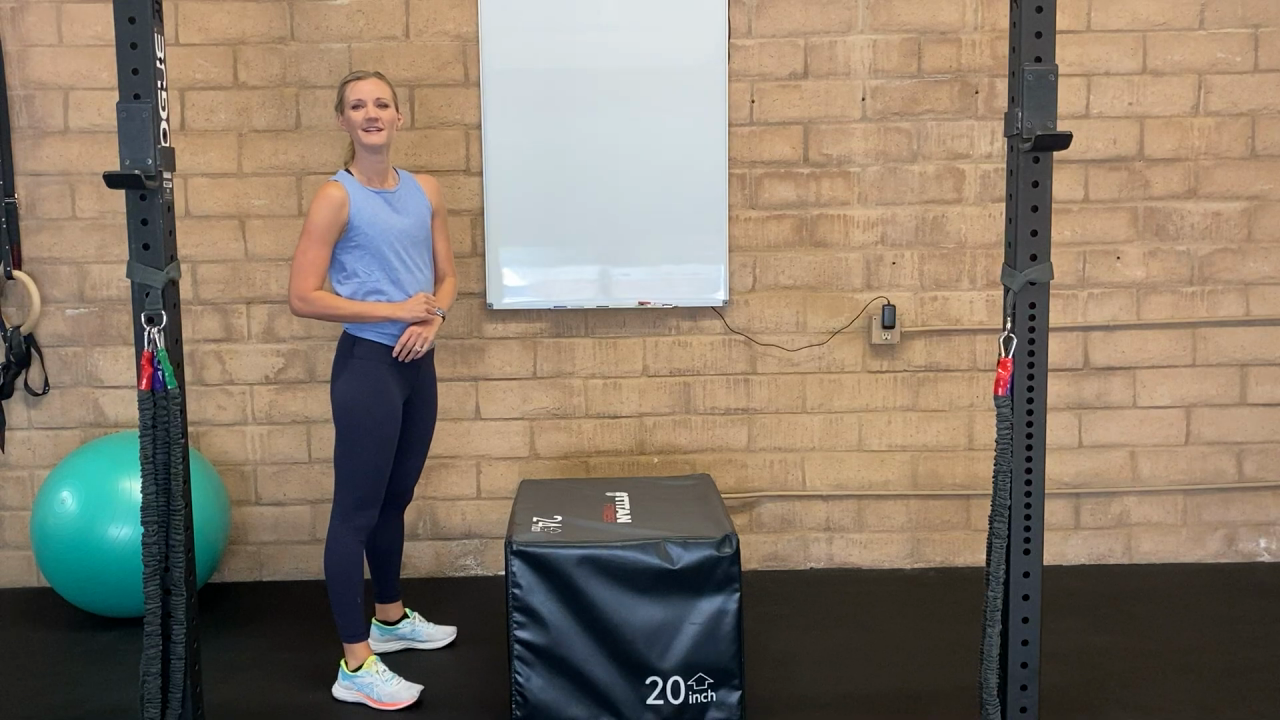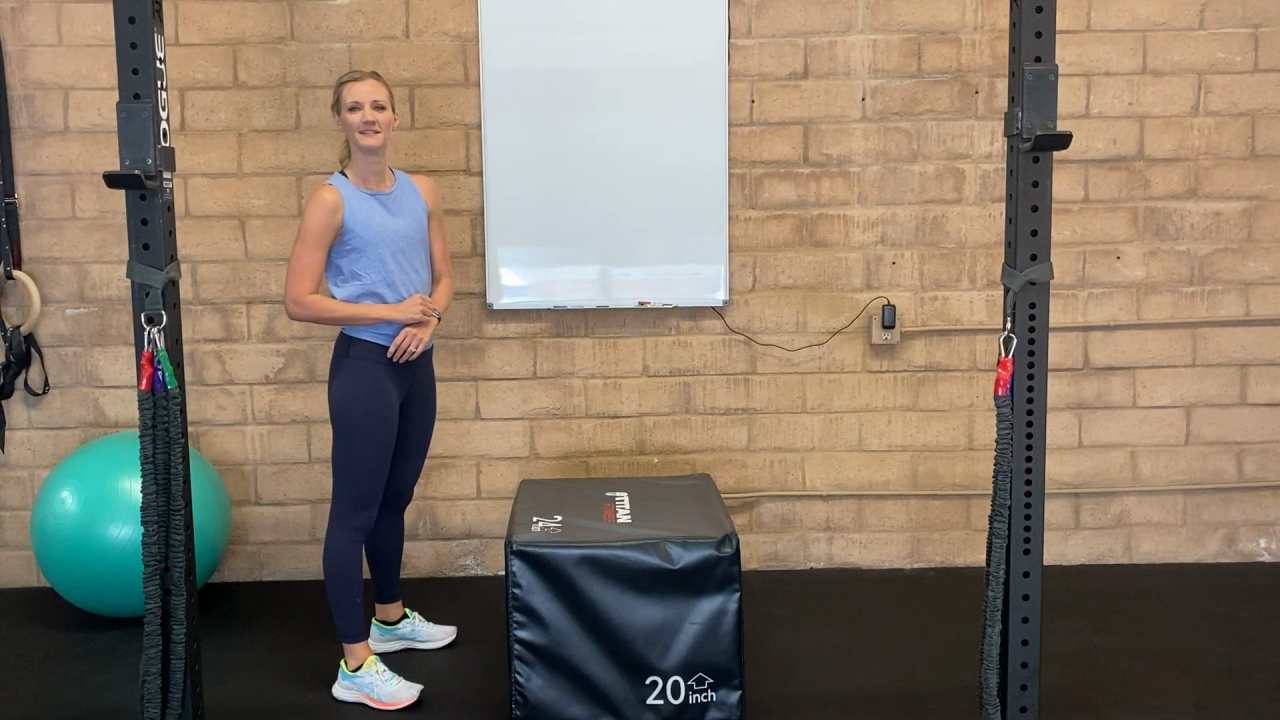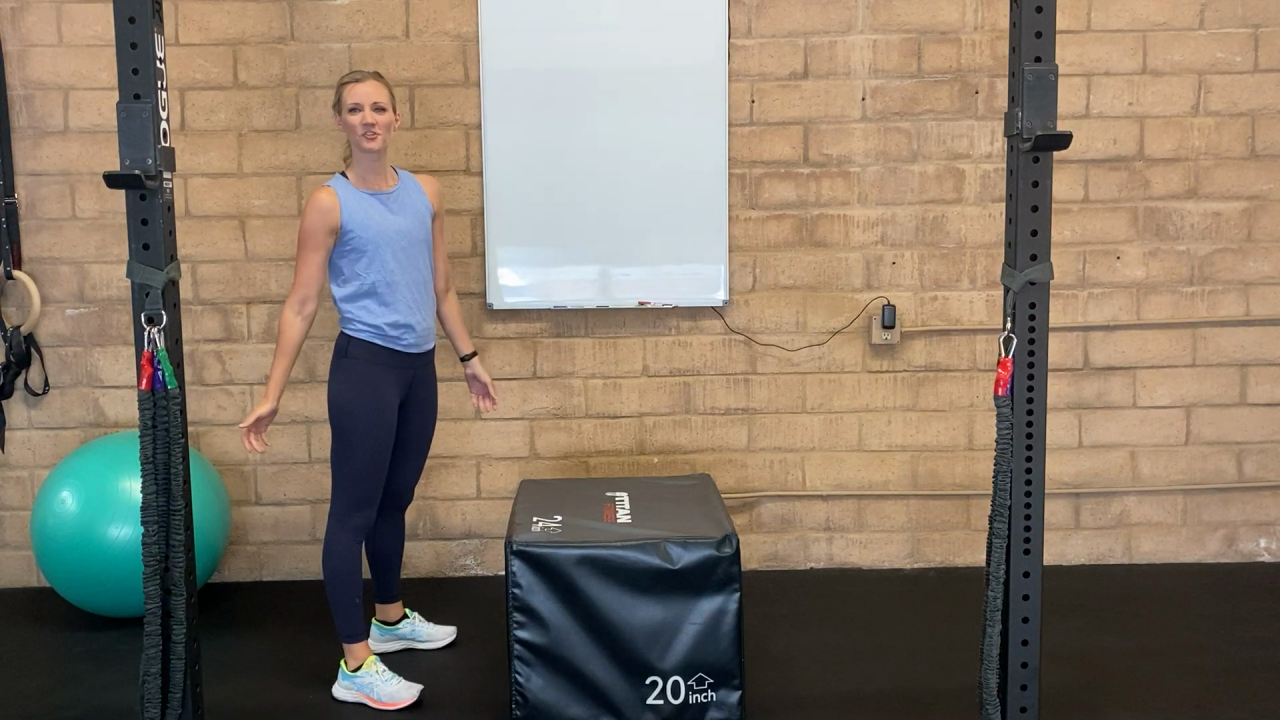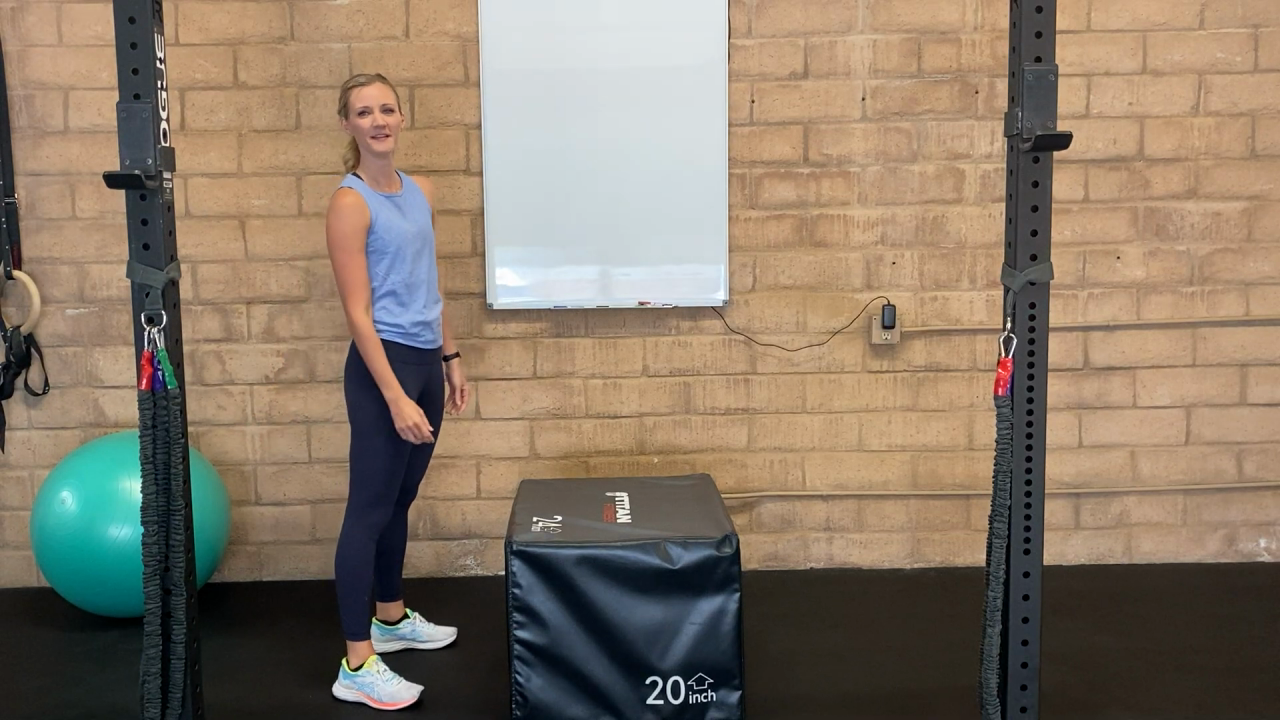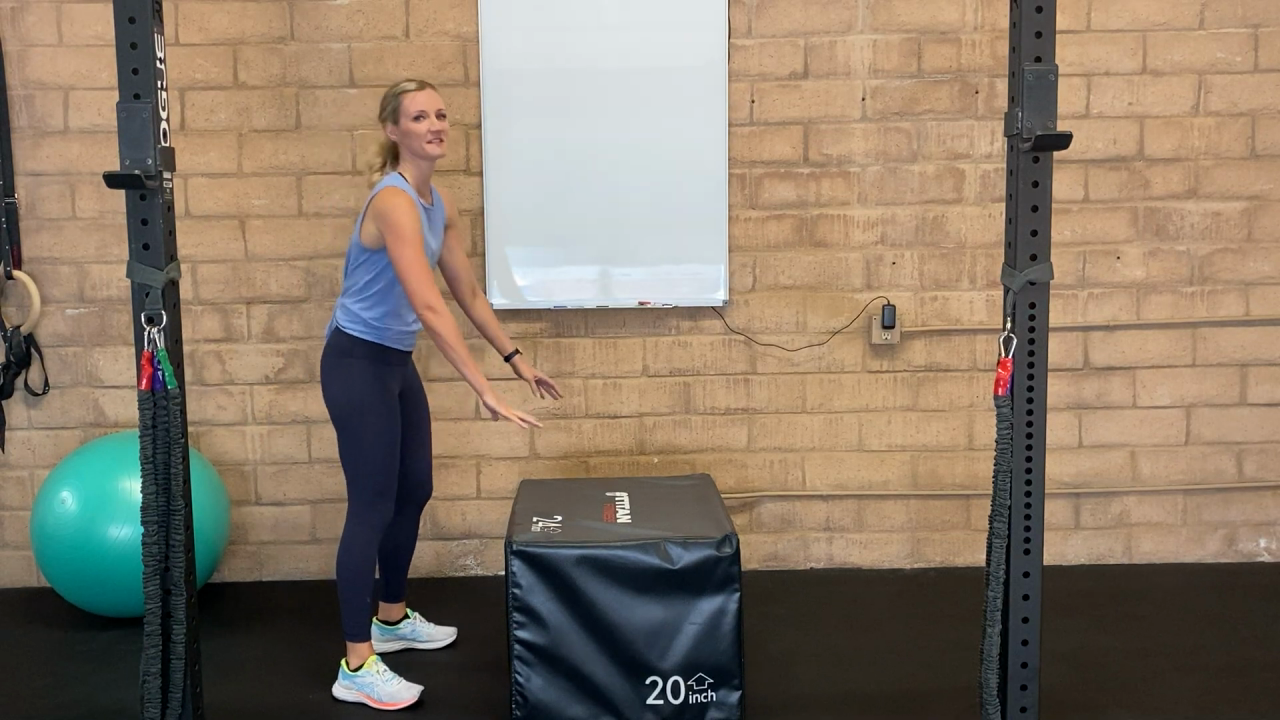
dt=1s
person 1, frame 1
left shoulder: (425, 190)
right shoulder: (336, 197)
left elbow: (446, 277)
right elbow: (303, 297)
left wrist: (431, 321)
right wrist: (394, 311)
left hip: (417, 365)
right hip: (366, 365)
left knee: (395, 500)
right knee: (356, 510)
left ankle: (391, 619)
right ankle: (355, 666)
person 1, frame 2
left shoulder: (421, 191)
right shoulder: (331, 200)
left elbow: (442, 277)
right elbow: (299, 301)
left wrist: (428, 319)
right wrist: (391, 313)
left hip: (416, 366)
right hip: (364, 366)
left knee: (394, 500)
right knee: (355, 510)
left ankle: (391, 618)
right ankle: (355, 665)
person 1, frame 3
left shoulder: (425, 192)
right shoulder: (329, 202)
right elbow: (301, 304)
left wrist: (469, 358)
right wrist: (272, 394)
left hip: (419, 366)
right hip: (365, 366)
left knee: (395, 501)
right knee: (354, 510)
left ankle: (390, 618)
right ankle: (355, 665)
person 1, frame 4
left shoulder: (422, 191)
right shoulder: (349, 203)
right elbow: (358, 313)
left wrist: (450, 359)
right wrist: (395, 398)
left hip: (425, 362)
right hip: (383, 367)
left knee: (400, 500)
right knee: (370, 507)
left ankle: (392, 618)
right ankle: (356, 666)
person 1, frame 5
left shoulder: (440, 201)
right shoulder: (392, 201)
left elbow: (468, 294)
right elbow: (429, 306)
left wrist: (516, 359)
right wrist: (486, 391)
left hip: (396, 363)
right hip: (357, 364)
left knee: (414, 492)
right knee: (373, 505)
left ankle: (393, 617)
right ankle: (356, 666)
